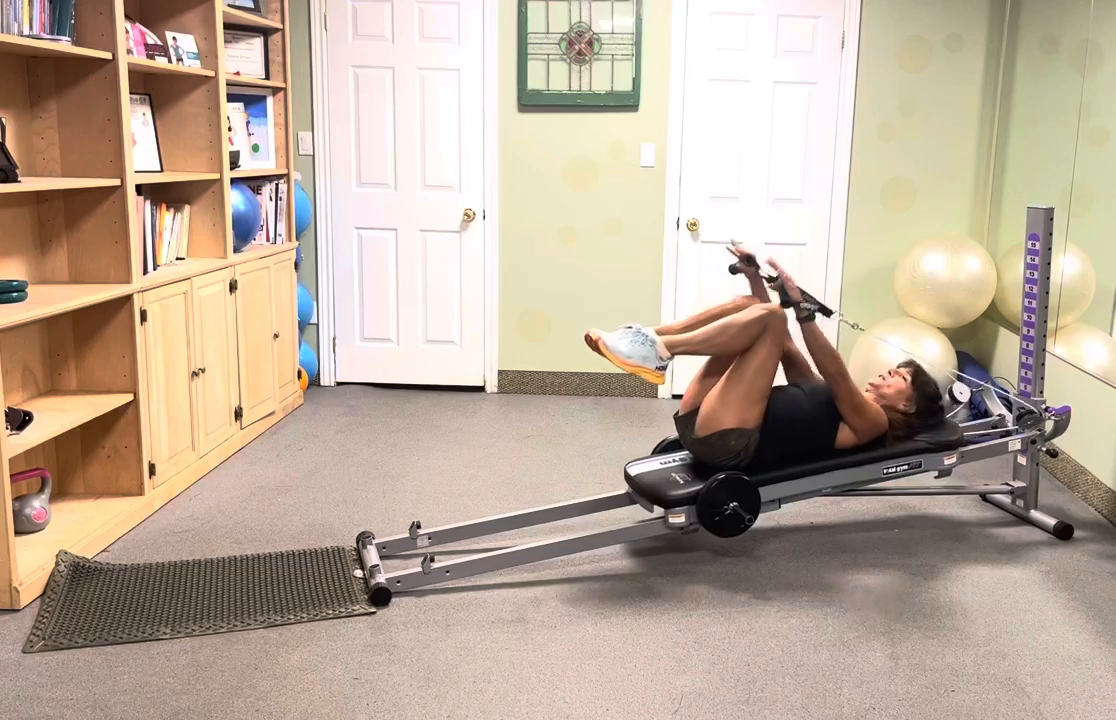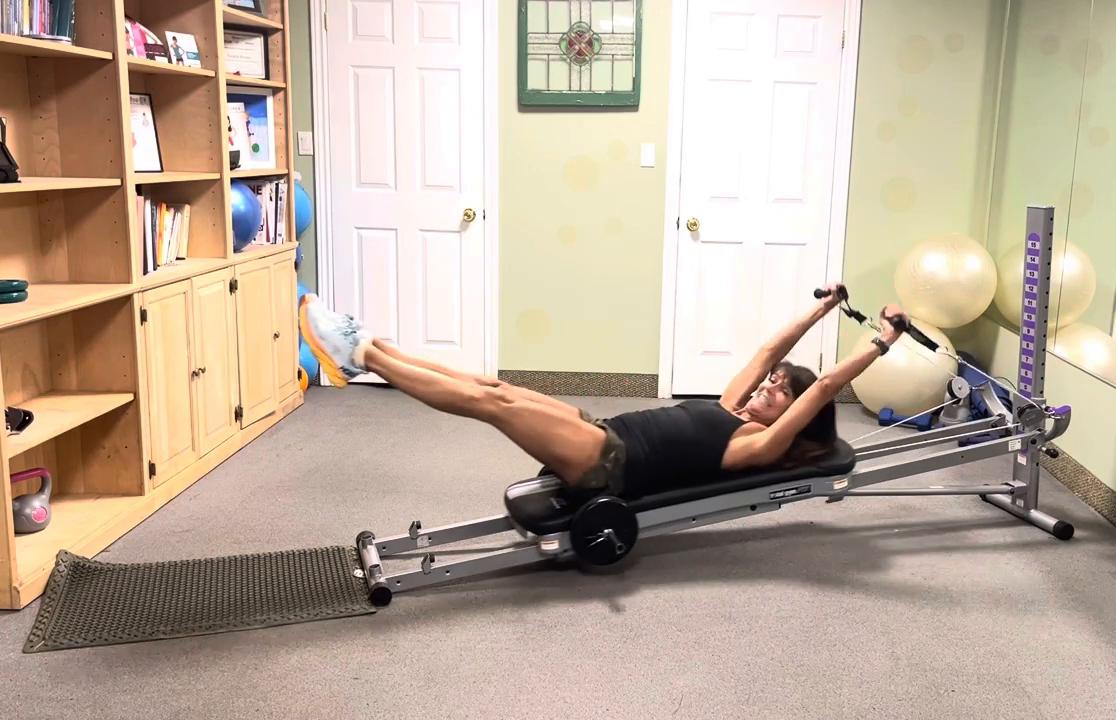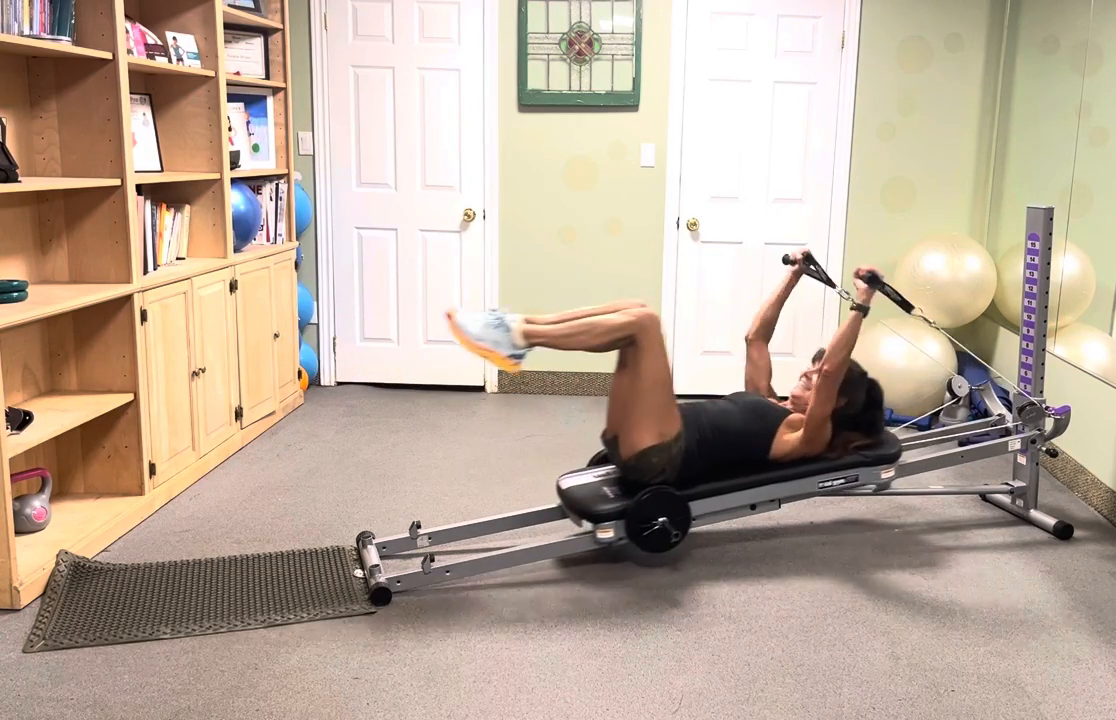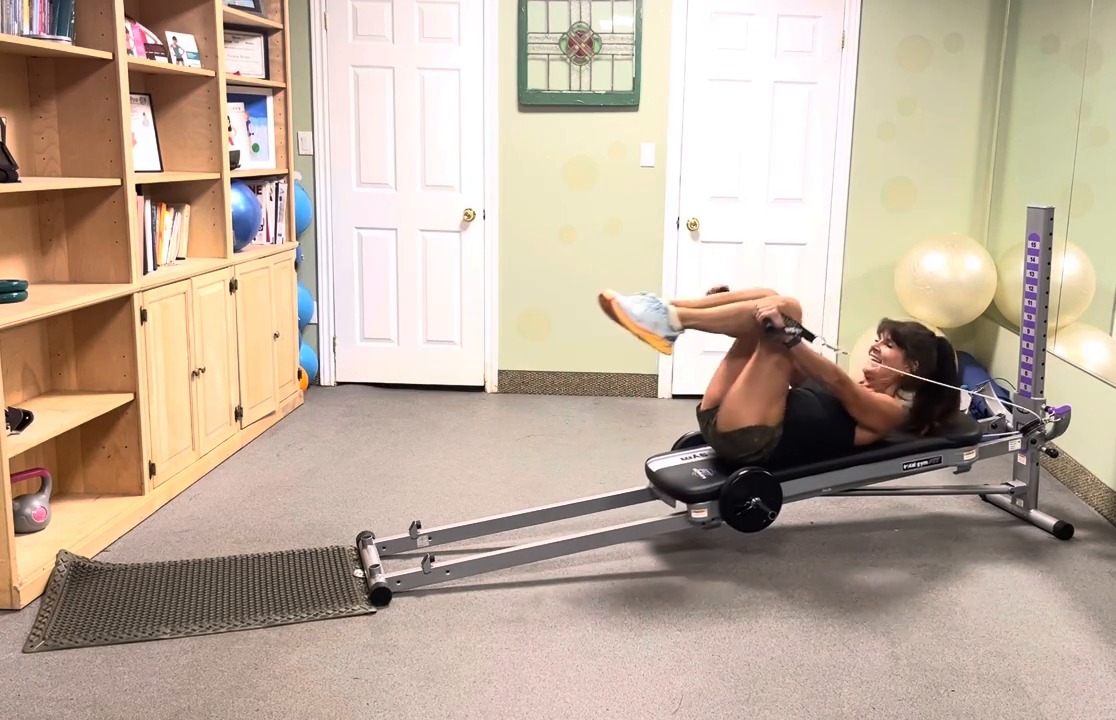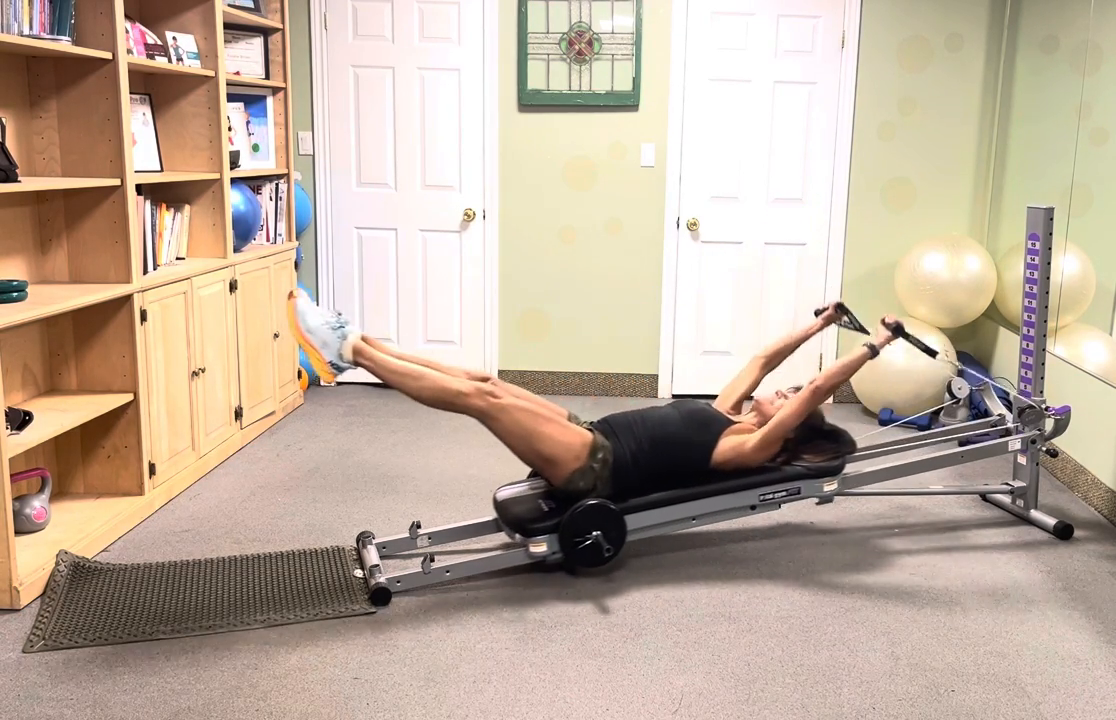
dt=1s
person 1, frame 1
left shoulder: (872, 423)
right shoulder: (832, 399)
left elbow: (835, 371)
right elbow: (788, 352)
left wrist: (801, 309)
right wrist: (755, 279)
left hip: (732, 441)
right hip: (700, 423)
left knee: (769, 316)
right knee: (749, 304)
left ankle: (658, 351)
right ankle: (647, 340)
person 1, frame 2
left shoulder: (762, 447)
right shoulder: (731, 413)
left elbow: (823, 387)
right elbow: (770, 351)
left wrist: (880, 343)
right wrist: (822, 308)
left hip: (610, 466)
right hip: (605, 437)
left knee: (492, 400)
right knee: (491, 385)
left ankle: (362, 356)
right ankle: (366, 351)
person 1, frame 3
left shoulder: (813, 436)
right shoulder: (769, 403)
left elbow: (836, 370)
right elbow: (757, 337)
left wrist: (859, 307)
right wrist: (792, 279)
left hip: (659, 458)
right hip: (633, 445)
left knee: (643, 319)
right knee: (635, 314)
left ankle: (520, 337)
right ankle: (520, 328)
person 1, frame 4
left shoulder: (886, 414)
right shoulder: (850, 393)
left elbow: (833, 381)
left wrist: (787, 333)
left hip: (755, 440)
right hip: (718, 422)
left knee: (779, 307)
right knee: (763, 306)
left ankle: (669, 321)
right ankle: (666, 315)
person 1, frame 5
left shoulder: (753, 449)
right shoulder: (727, 417)
left elbow: (813, 392)
right elbow: (763, 359)
left wrist: (871, 347)
right wrist: (820, 323)
left hip: (597, 468)
right hip: (591, 440)
left knee: (479, 395)
right knee: (480, 379)
left ankle: (351, 352)
right ankle: (356, 346)
